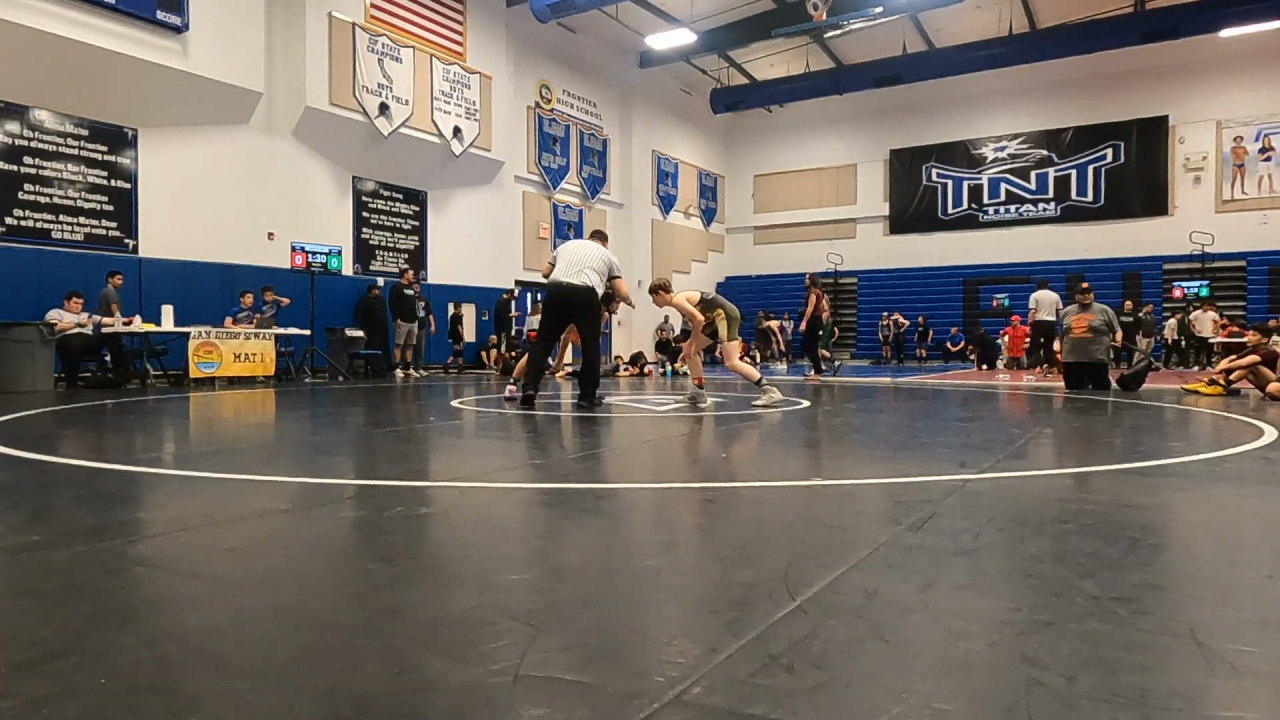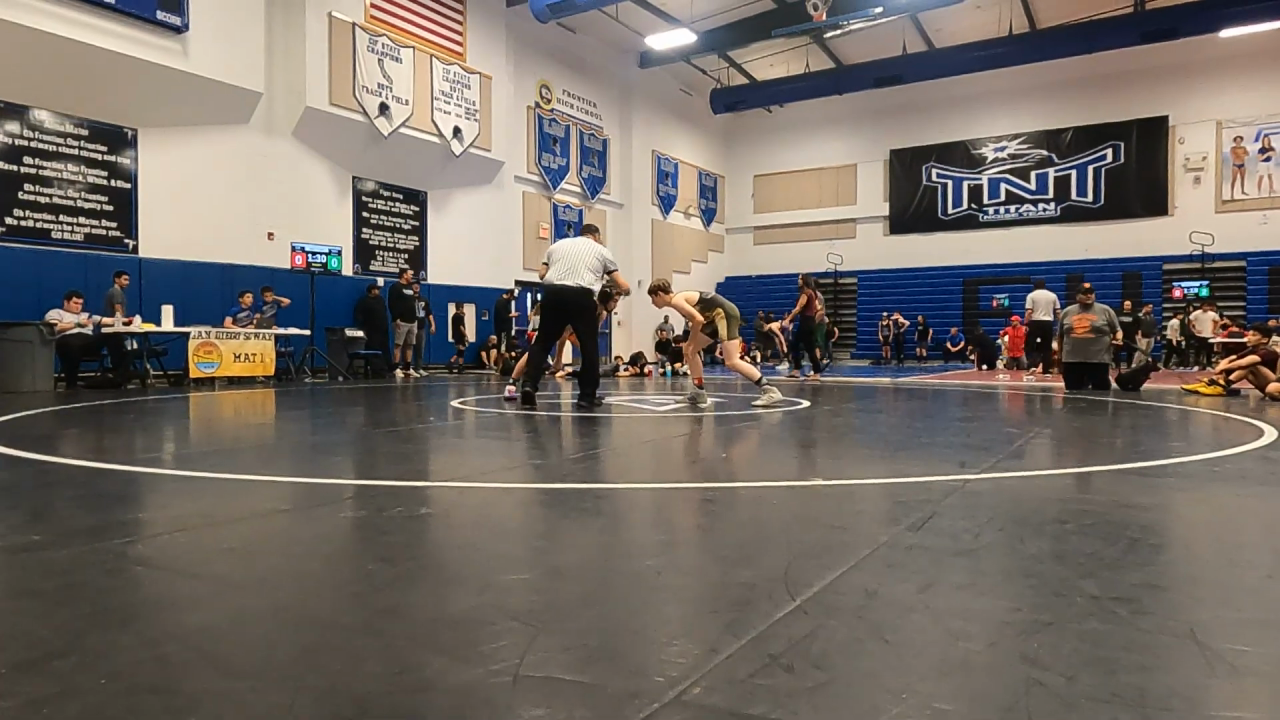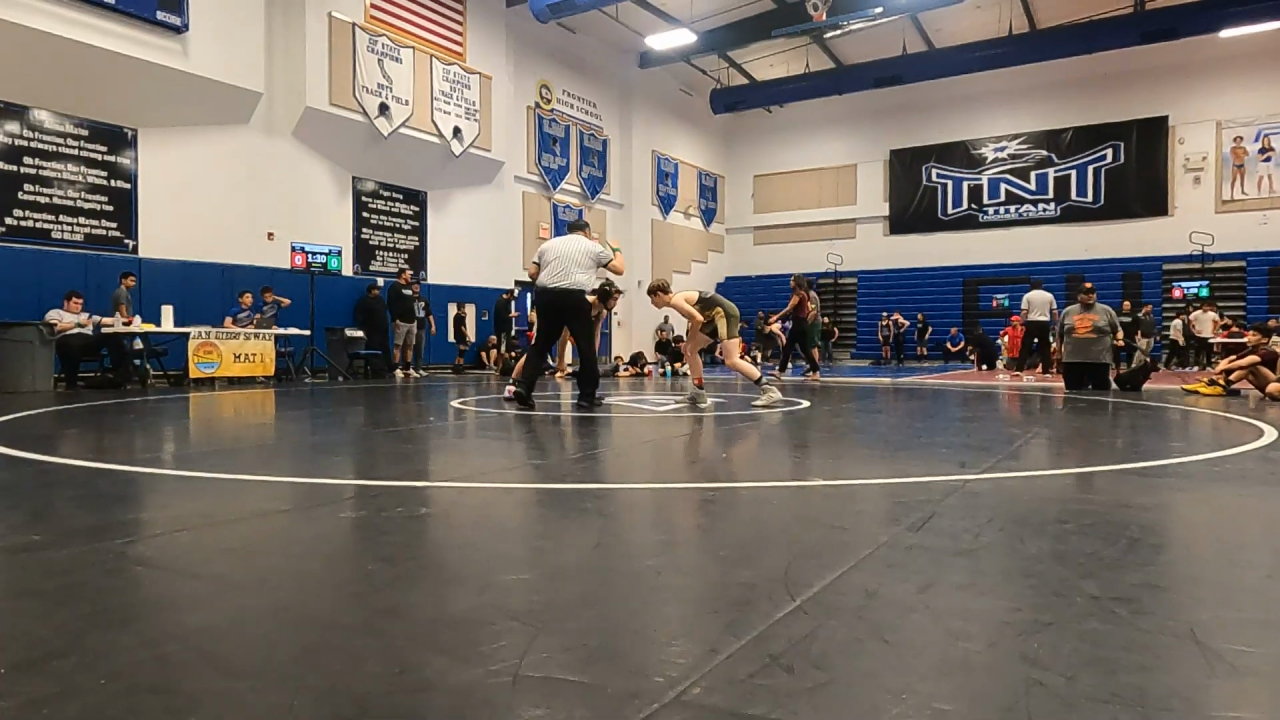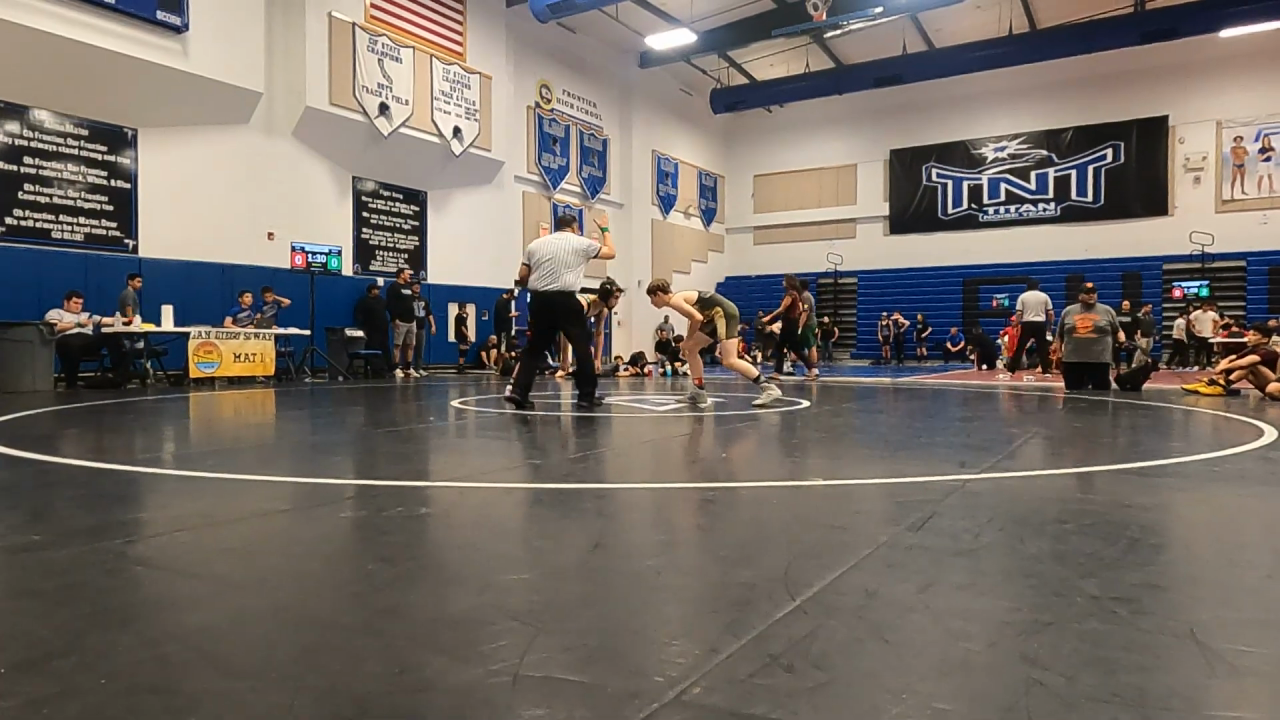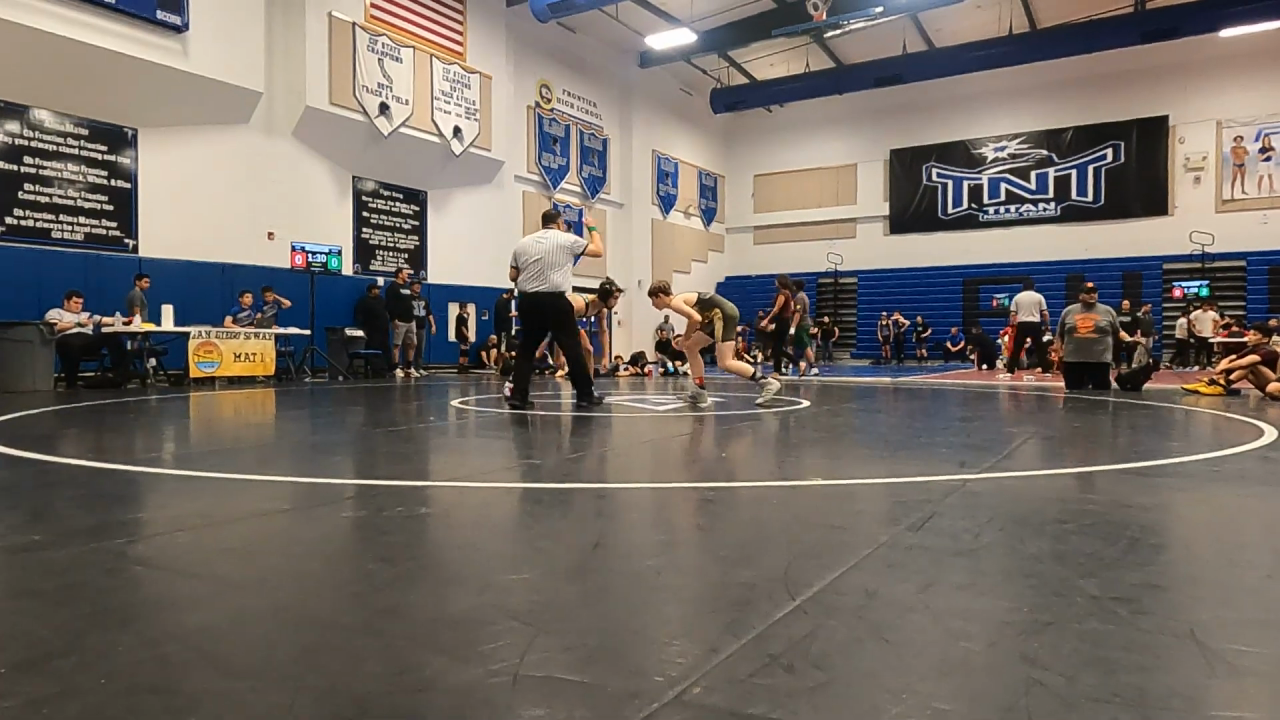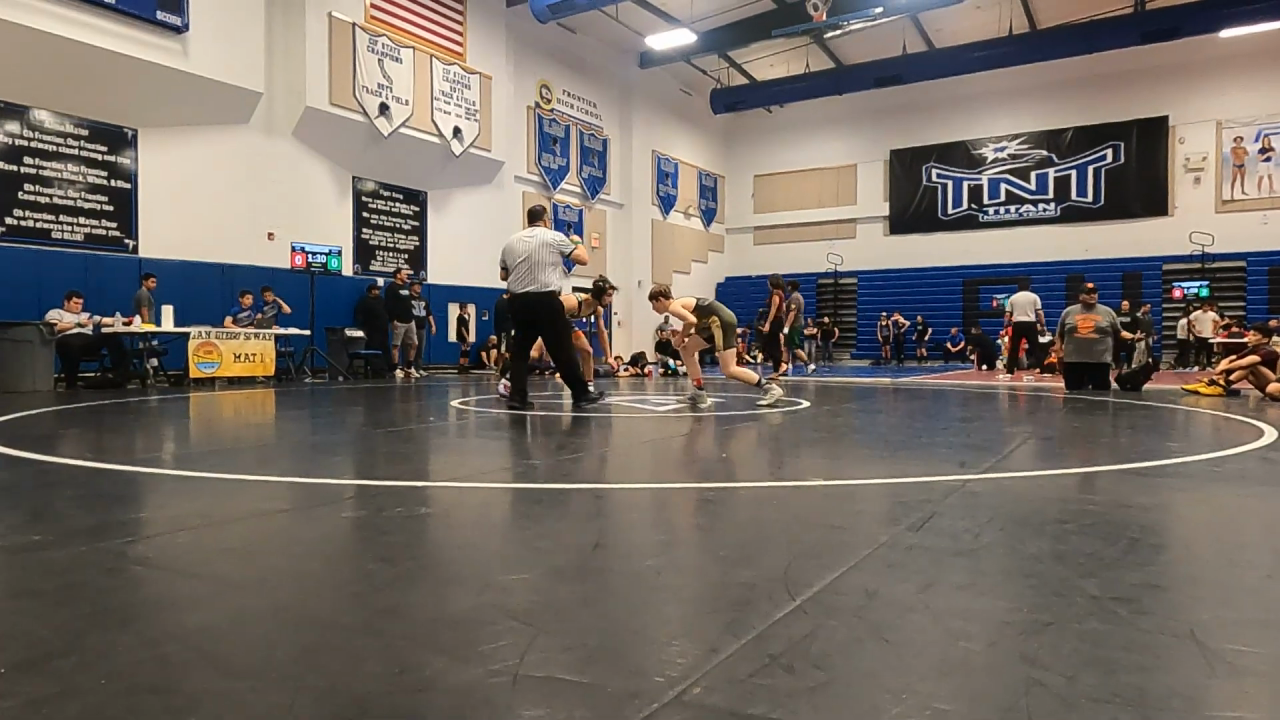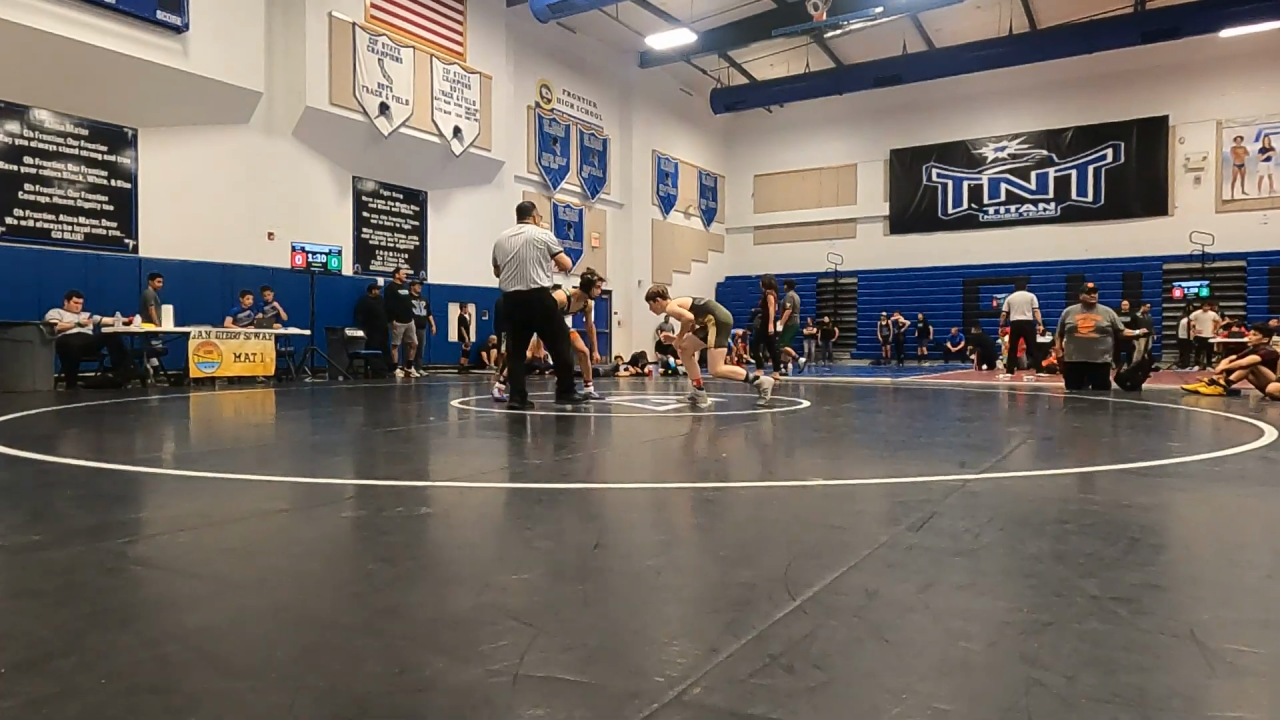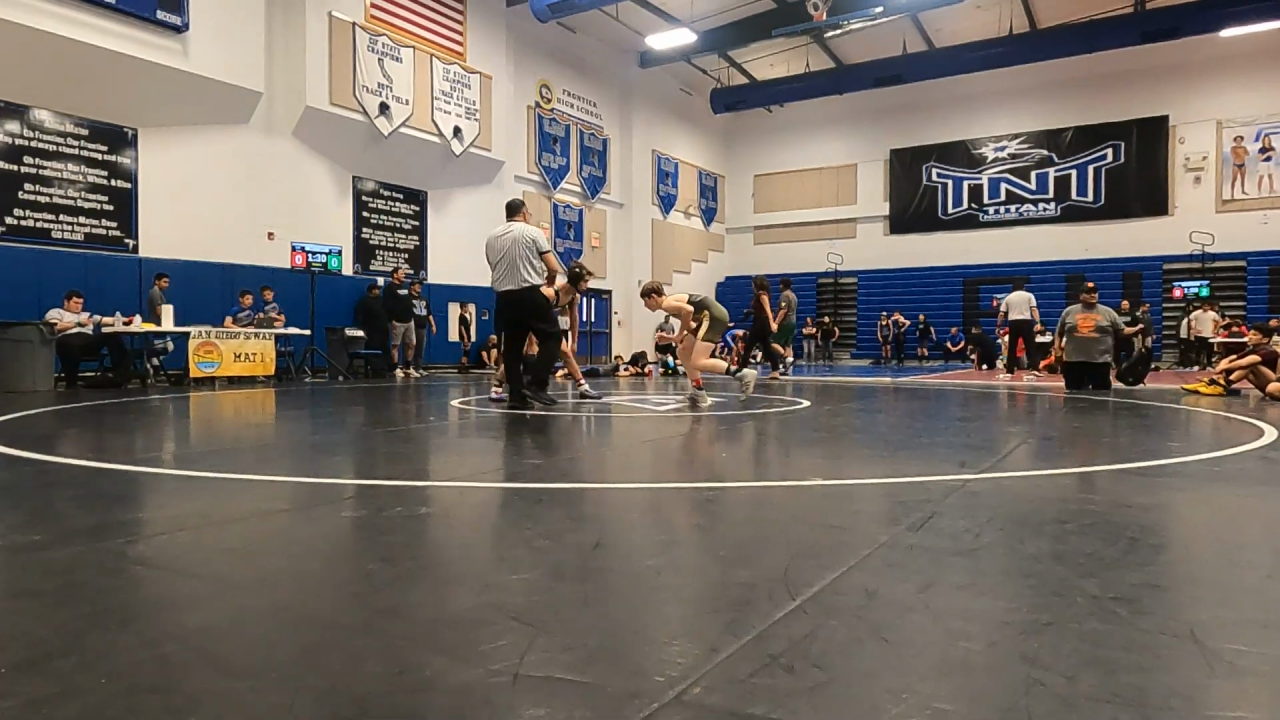
dt=0.1s
person 1, frame 1
left shoulder: (566, 245)
right shoulder: (608, 256)
left elbow: (545, 273)
right elbow: (621, 293)
right wrist: (629, 301)
left hip: (556, 292)
right hip: (585, 295)
left knee: (543, 342)
right knee: (590, 346)
left ankle: (530, 387)
right ankle: (587, 396)
person 1, frame 2
left shoulder: (559, 245)
right shoulder: (602, 251)
left elbow: (542, 274)
right elbow: (622, 285)
right wrist: (626, 290)
left hip: (552, 293)
right hip: (581, 296)
left knee: (543, 342)
right knee: (589, 346)
left ankle: (529, 384)
right ankle: (587, 395)
person 1, frame 3
left shoulder: (548, 245)
right shoulder: (592, 246)
left elbow: (532, 274)
right elbow: (619, 268)
right wrist: (616, 251)
left hip: (546, 296)
right hip: (574, 298)
left knee: (541, 345)
right knee: (586, 347)
left ankle: (523, 388)
right ankle: (587, 396)
person 1, frame 4
left shoulder: (536, 244)
right shoulder: (581, 242)
left elbow: (522, 275)
right elbow: (610, 253)
right wrist: (604, 229)
left hip: (538, 299)
right hip: (565, 299)
left knee: (534, 347)
right knee: (582, 347)
left ankle: (519, 391)
right ankle: (587, 395)
person 1, frame 5
left shoulder: (523, 243)
right shoulder: (567, 239)
left elbow: (512, 277)
right elbow: (598, 251)
right wrist: (592, 229)
left hip: (528, 300)
right hip: (555, 300)
left knee: (527, 349)
right knee: (572, 347)
left ankle: (518, 395)
right ankle: (585, 395)
person 1, frame 6
left shoulder: (511, 242)
right shoulder: (554, 237)
left elbow: (503, 276)
right elbow: (583, 259)
right wrist: (577, 242)
left hip: (518, 301)
right hip: (545, 300)
left knee: (520, 350)
right knee: (562, 348)
left ankle: (517, 397)
right ankle: (581, 394)
person 1, frame 7
left shoulder: (501, 239)
right shoulder: (543, 235)
left elbow: (497, 272)
right elbow: (566, 266)
left hip: (511, 299)
right hip: (538, 297)
left knee: (516, 348)
right knee: (558, 342)
left ankle: (517, 396)
right ankle: (566, 391)
person 1, frame 8
left shoulder: (492, 237)
right shoulder: (532, 232)
right elbow: (553, 266)
right wrist: (550, 277)
left hip: (504, 298)
right hip: (530, 295)
left knee: (512, 348)
right knee: (551, 338)
left ankle: (517, 396)
right ankle: (536, 386)
